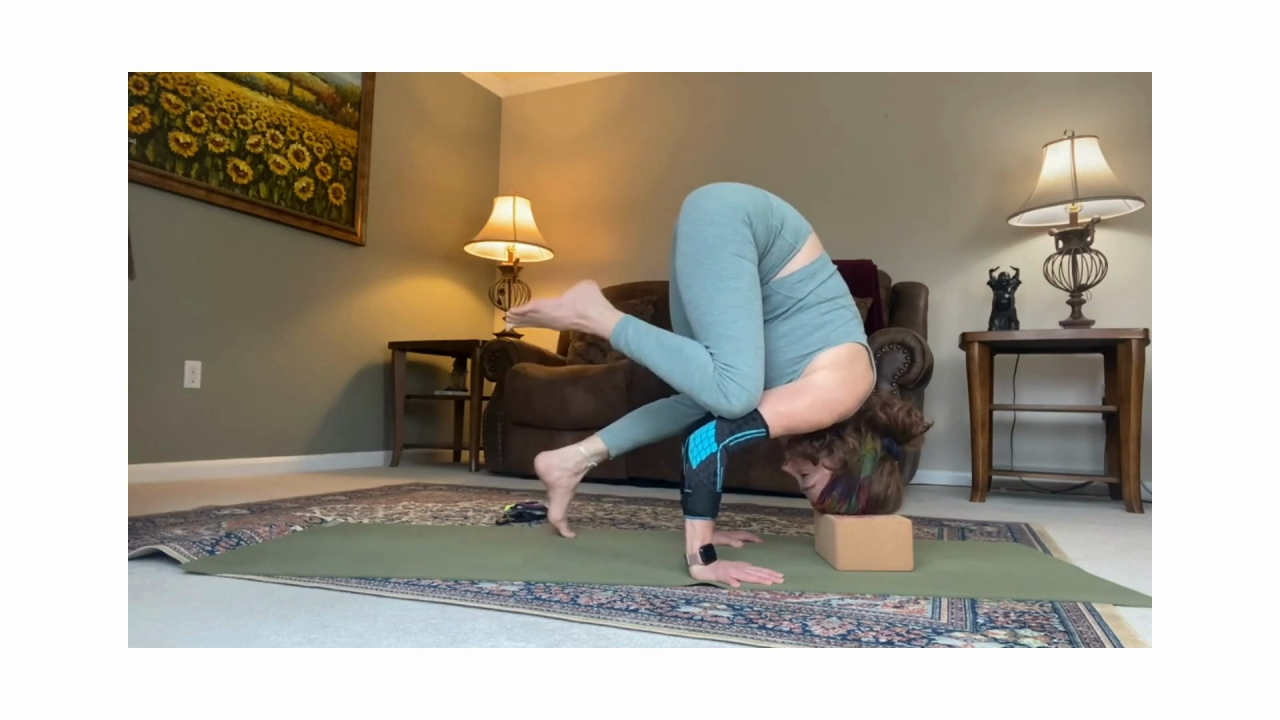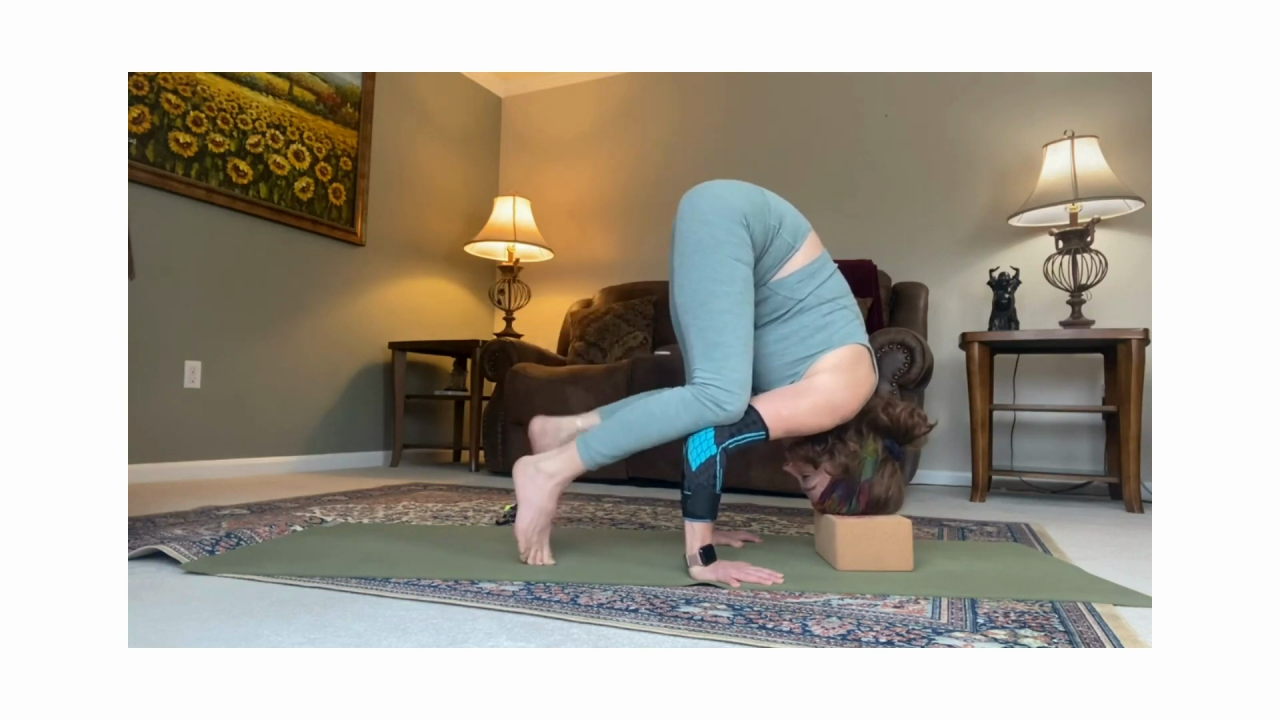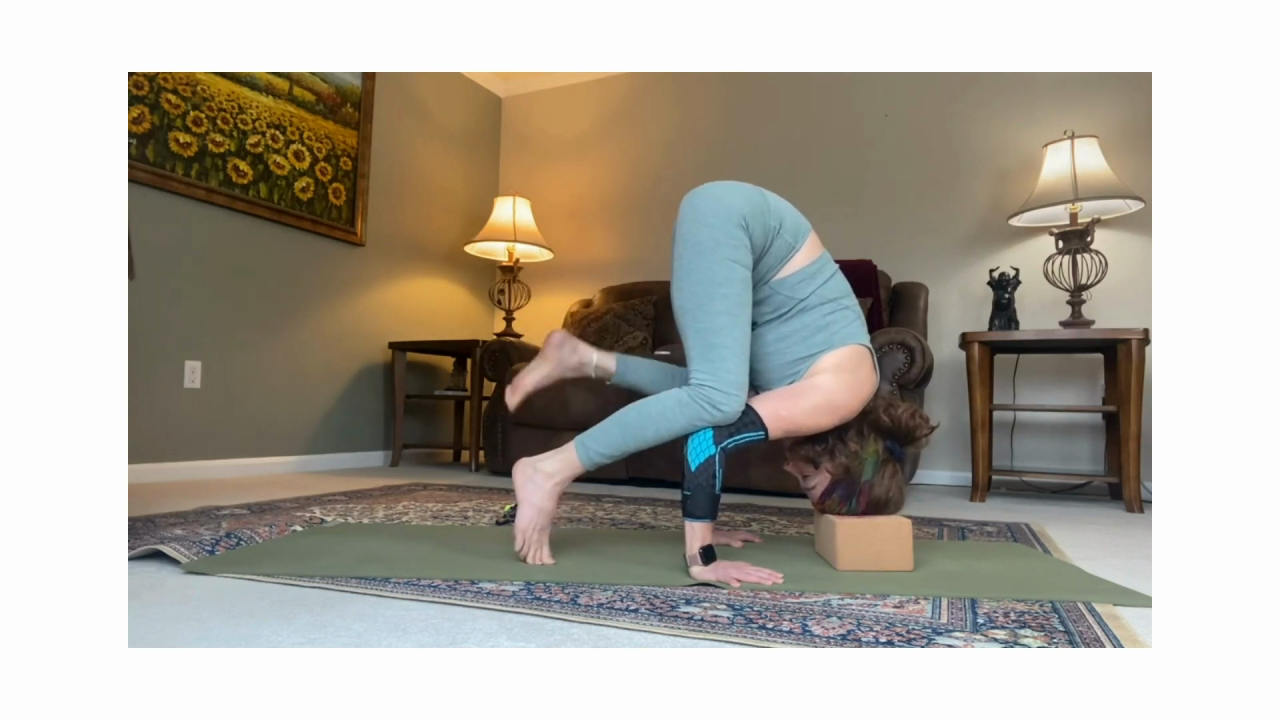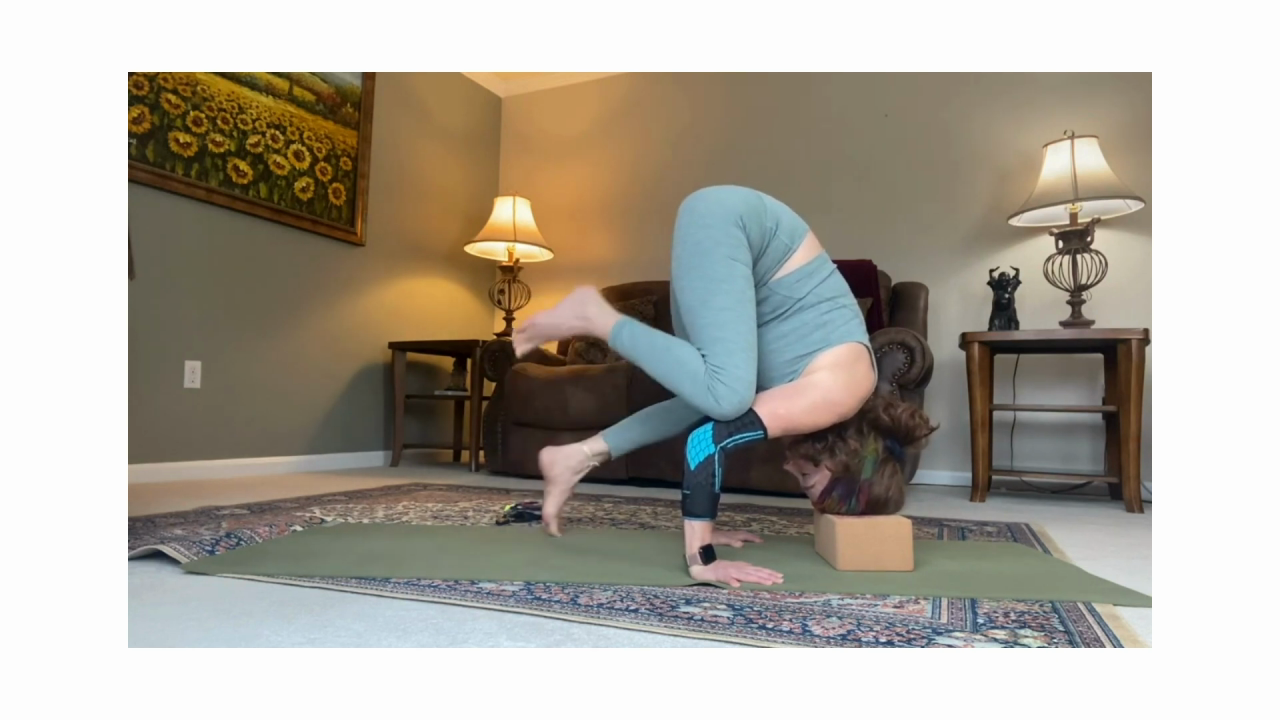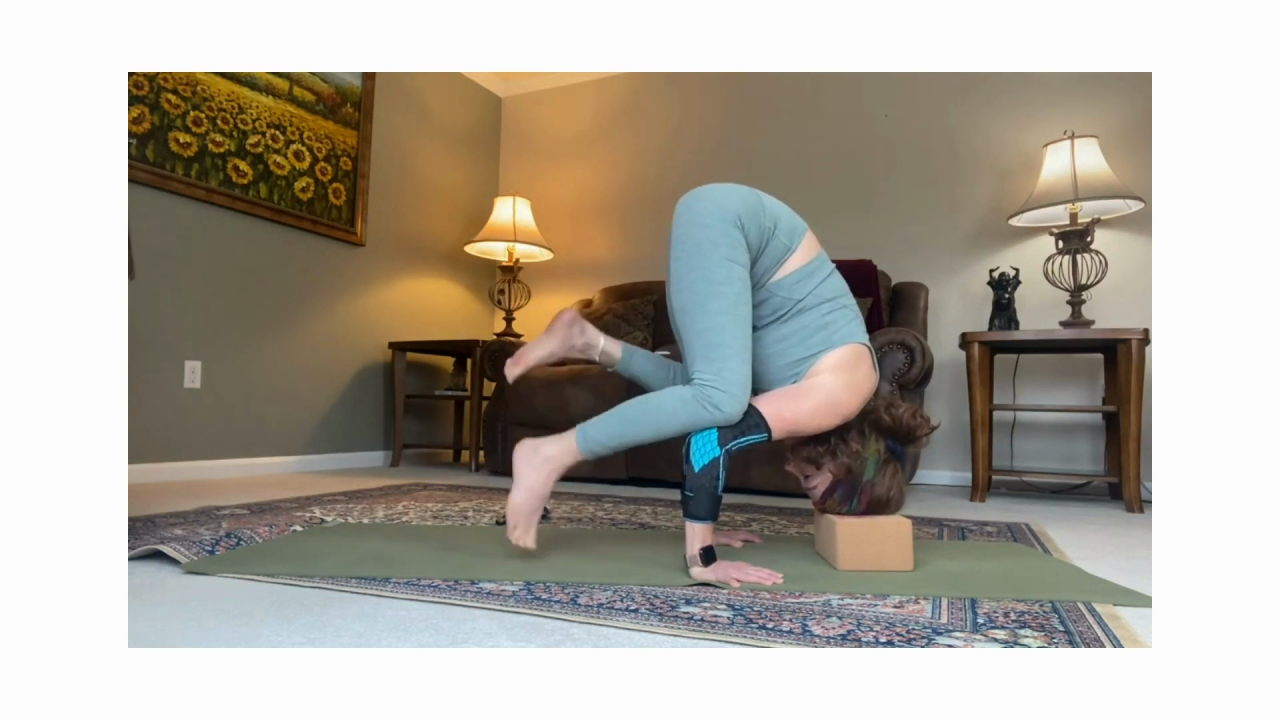
dt=1s
person 1, frame 1
left shoulder: (839, 387)
right shoulder: (839, 393)
right elbow: (712, 441)
left wrist: (704, 529)
right wrist: (702, 560)
left hip: (735, 226)
left knee: (709, 396)
right knee: (731, 393)
left ankle: (574, 461)
right ankle: (593, 314)
person 1, frame 2
left shoulder: (843, 383)
right shoulder: (838, 397)
right elbow: (713, 442)
left wrist: (703, 526)
right wrist: (701, 559)
left hip: (738, 224)
right hip: (726, 216)
left knee: (711, 398)
right knee: (720, 401)
left ankle: (569, 430)
right ankle: (551, 471)
person 1, frame 3
left shoulder: (843, 386)
right shoulder: (838, 398)
right elbow: (712, 441)
left wrist: (704, 529)
right wrist: (701, 559)
left hip: (738, 226)
right hip: (727, 217)
left knee: (712, 397)
right knee: (716, 401)
left ankle: (582, 360)
right ankle: (550, 472)
person 1, frame 4
left shoulder: (842, 385)
right shoulder: (838, 394)
right elbow: (713, 439)
left wrist: (703, 528)
right wrist: (701, 561)
left hip: (734, 230)
right hip: (724, 221)
left knee: (711, 399)
right knee: (723, 395)
left ankle: (579, 457)
right ankle: (596, 317)
person 1, frame 5
left shoulder: (843, 386)
right shoulder: (839, 397)
right elbow: (716, 440)
left wrist: (704, 530)
right wrist: (701, 561)
left hip: (735, 228)
right hip: (723, 220)
left knee: (710, 396)
right knee: (718, 401)
left ankle: (588, 341)
right ankle: (549, 457)
